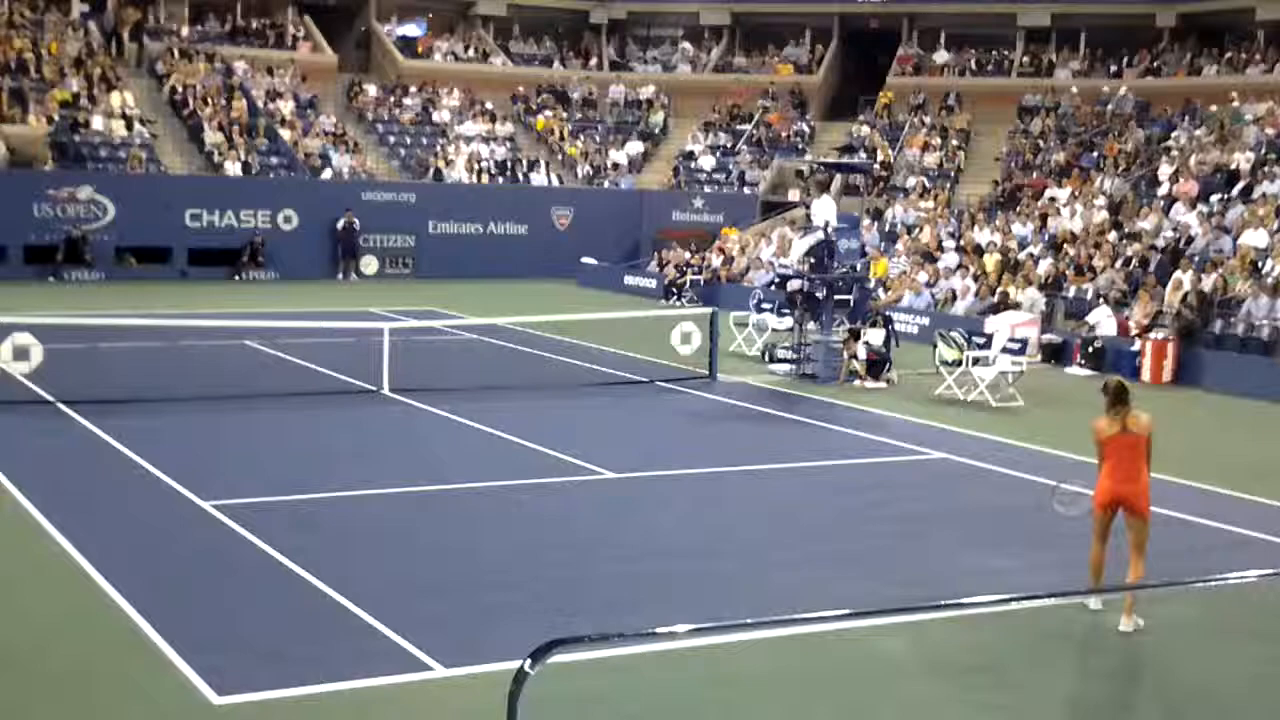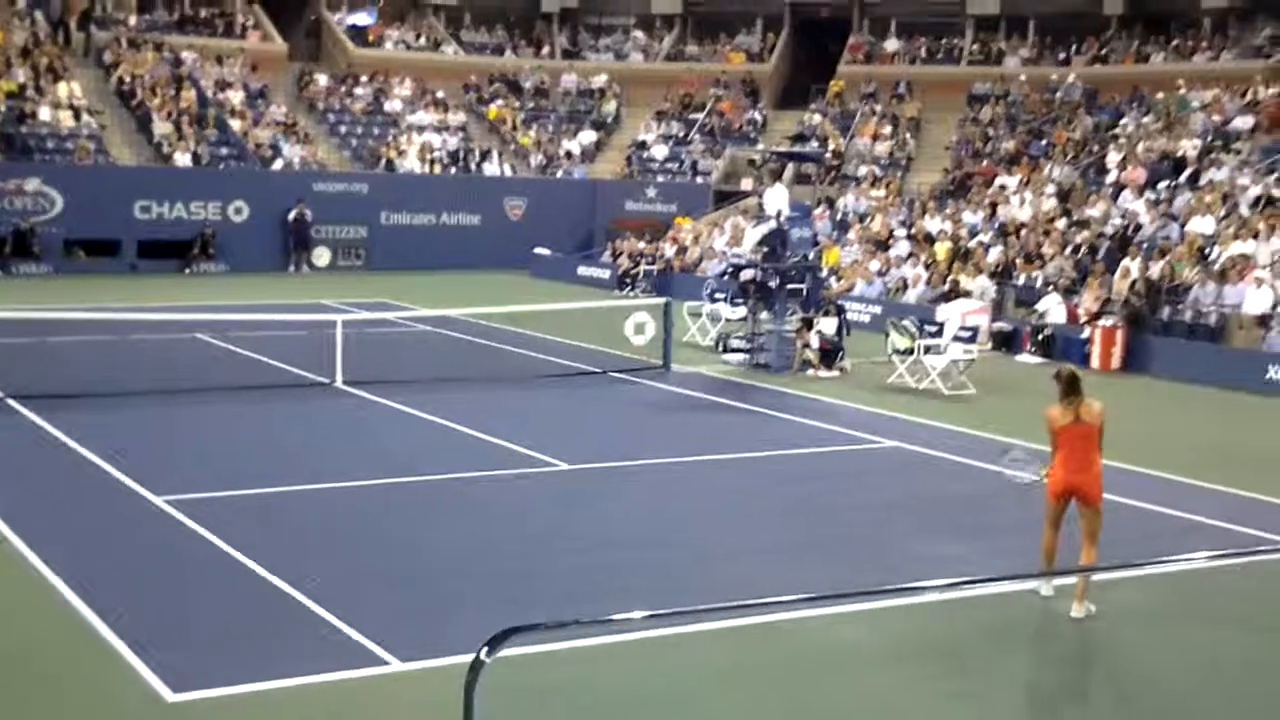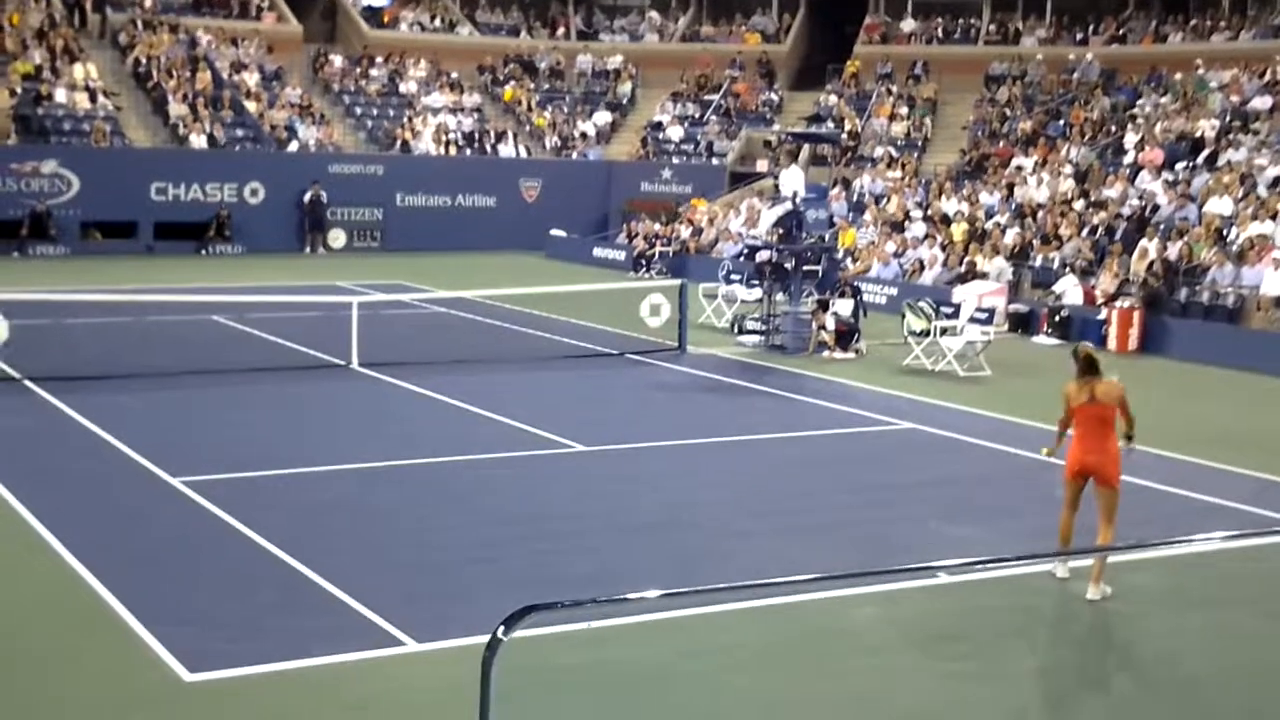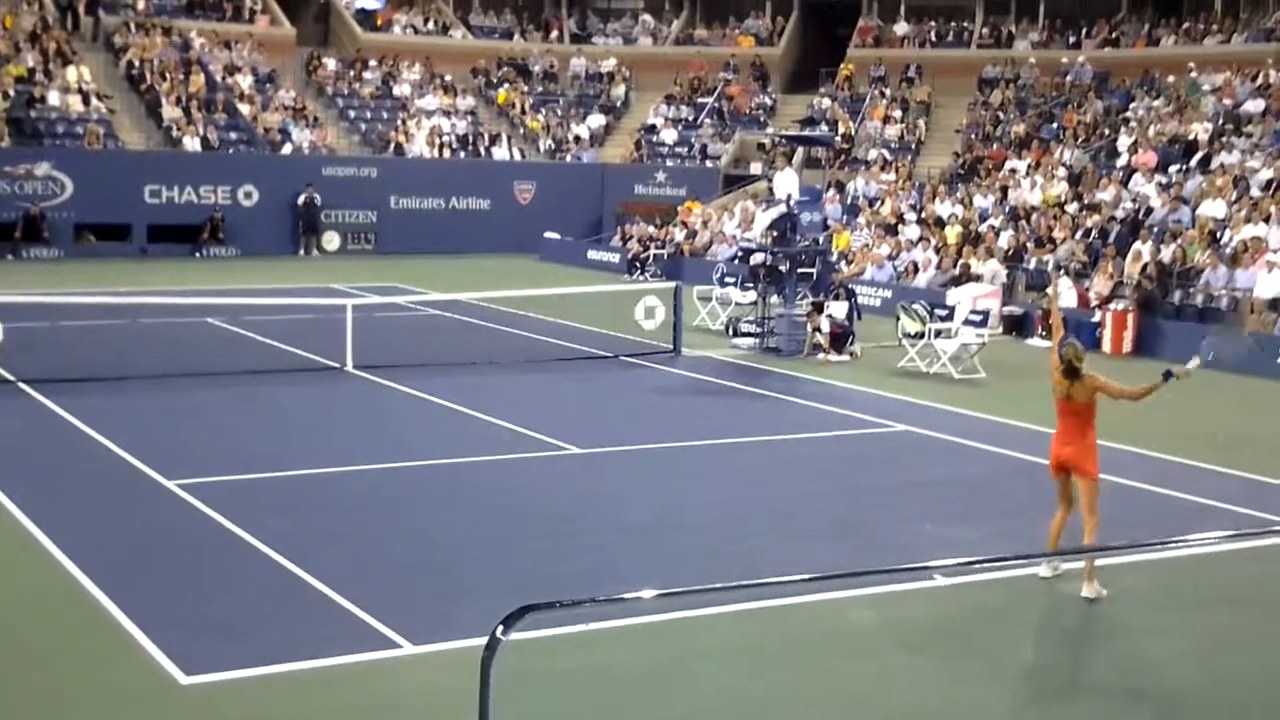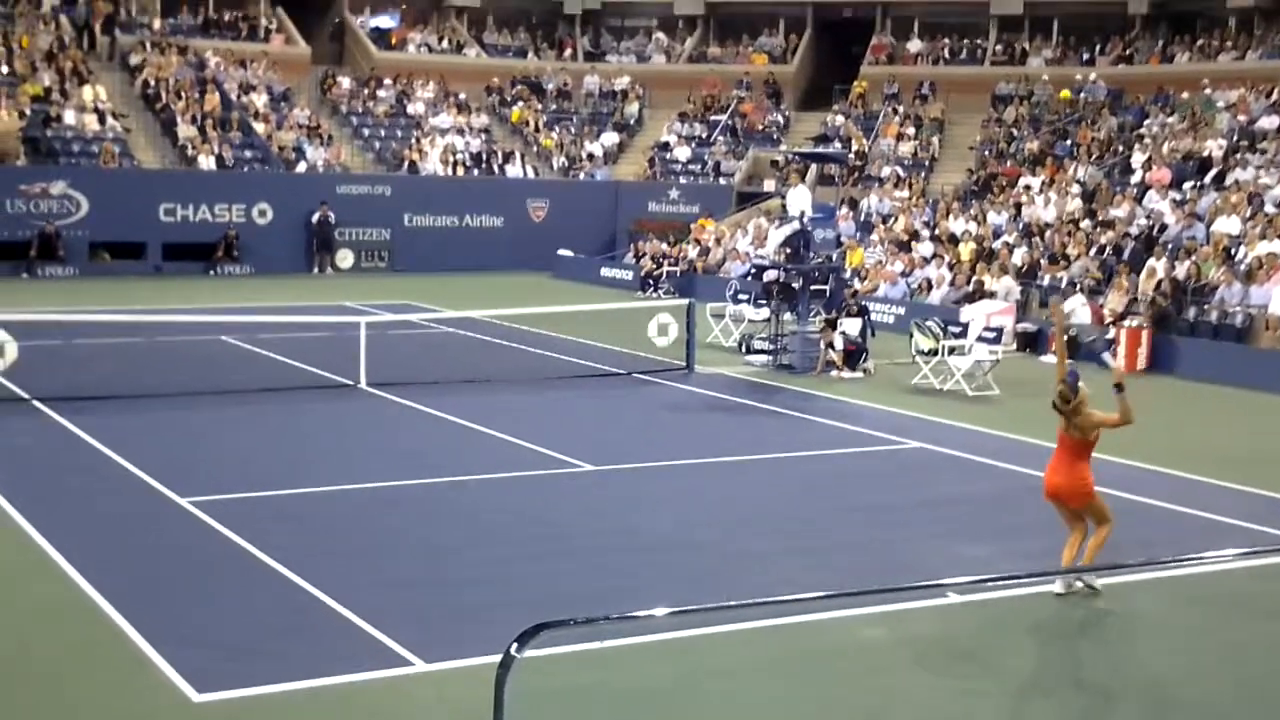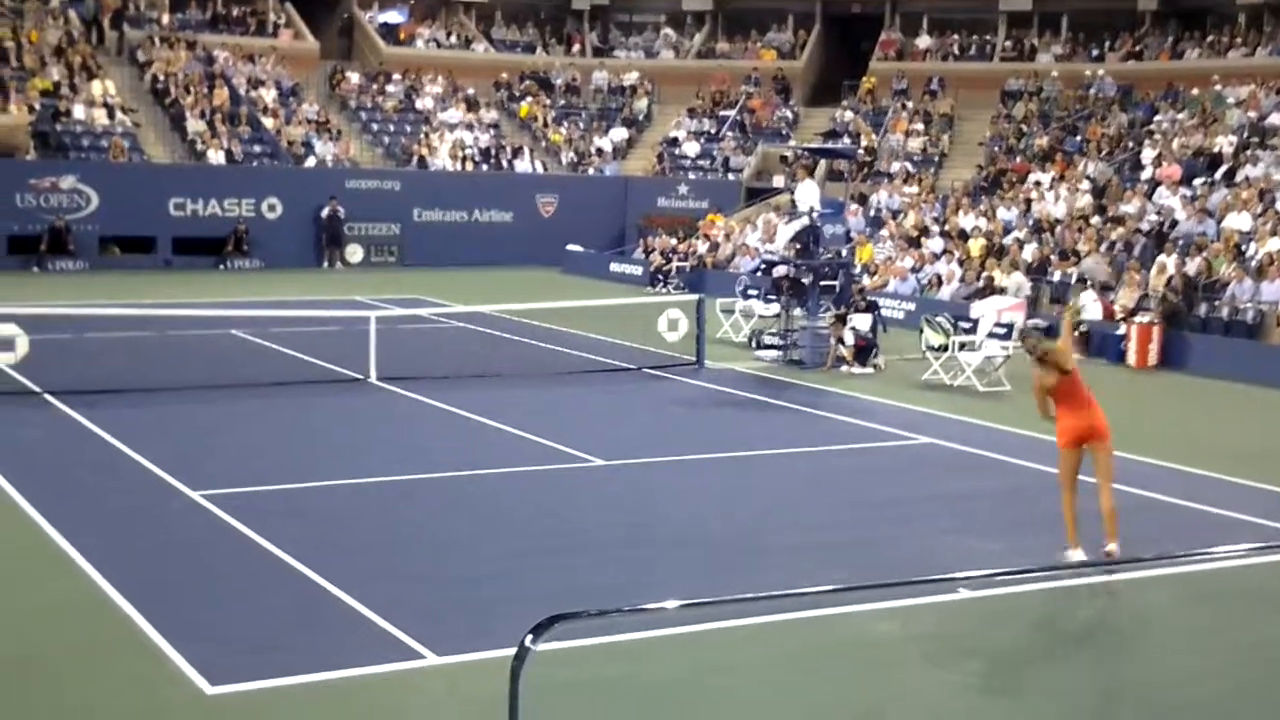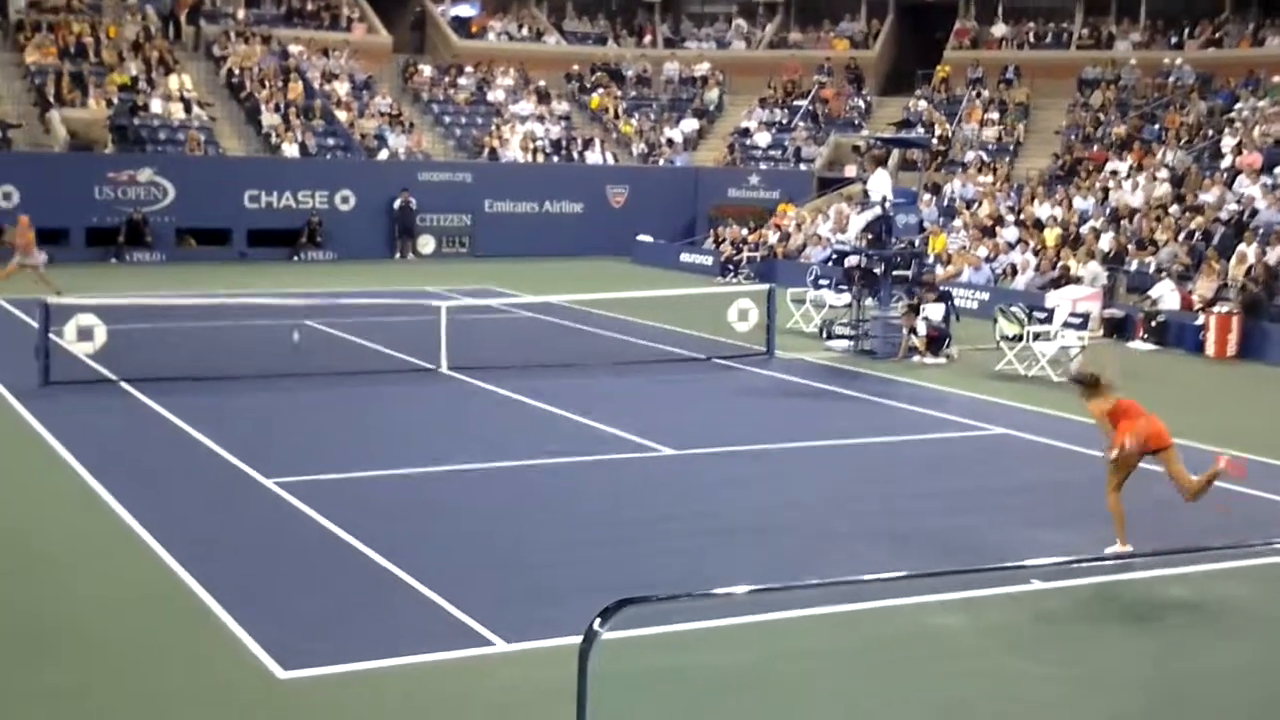
dt=0.4s
person 1, frame 1
left shoulder: (1099, 425)
right shoulder: (1145, 420)
left elbow: (1102, 460)
right elbow: (1147, 459)
left hip: (1109, 486)
right hip: (1136, 489)
left knee: (1099, 541)
right knee: (1137, 556)
left ankle: (1094, 595)
right ankle: (1127, 616)
person 1, frame 2
left shoulder: (1053, 413)
right shoulder: (1097, 408)
left elbow: (1056, 448)
right elbow: (1097, 445)
left hip: (1062, 475)
right hip: (1089, 478)
left knee: (1052, 528)
right knee: (1090, 543)
left ankle: (1046, 581)
right ankle: (1079, 602)
person 1, frame 3
left shoulder: (1070, 390)
right shoulder: (1114, 387)
right elbow: (1129, 420)
left wrist: (1057, 442)
right wrist: (1129, 437)
left hip: (1078, 457)
right hip: (1106, 459)
left knee: (1069, 509)
right knee: (1106, 524)
left ankle: (1061, 564)
right ankle: (1095, 584)
person 1, frame 4
left shoulder: (1056, 375)
right shoulder: (1090, 382)
left elbow: (1055, 334)
right elbow: (1136, 394)
left wrist: (1053, 302)
right wrist: (1166, 377)
left hip: (1059, 451)
right hip: (1082, 454)
left knee: (1065, 507)
right knee: (1091, 521)
left ankle: (1049, 561)
right ankle: (1089, 582)
person 1, frame 5
left shoulder: (1065, 409)
right shoulder: (1090, 419)
left elbow: (1061, 363)
right elbow: (1125, 419)
left wrist: (1058, 329)
right wrist: (1119, 387)
left hip: (1052, 482)
right hip: (1076, 484)
left knee: (1078, 527)
right knee: (1103, 523)
left ankle: (1065, 578)
right ankle: (1084, 569)
person 1, frame 6
left shoulder: (1039, 380)
right shoulder: (1062, 354)
left elbow: (1046, 414)
right elbow: (1068, 328)
left hip: (1069, 426)
right hip: (1095, 422)
left knee: (1068, 492)
right knee: (1105, 487)
left ankle: (1074, 548)
right ankle: (1111, 542)
person 1, frame 7
left shoulder: (1093, 405)
right shoulder: (1112, 394)
left elbow: (1109, 436)
left wrist: (1114, 452)
left hip: (1135, 435)
right hip: (1157, 430)
left knee: (1113, 488)
right knee: (1190, 491)
left ankle: (1123, 545)
right ankle: (1217, 467)
